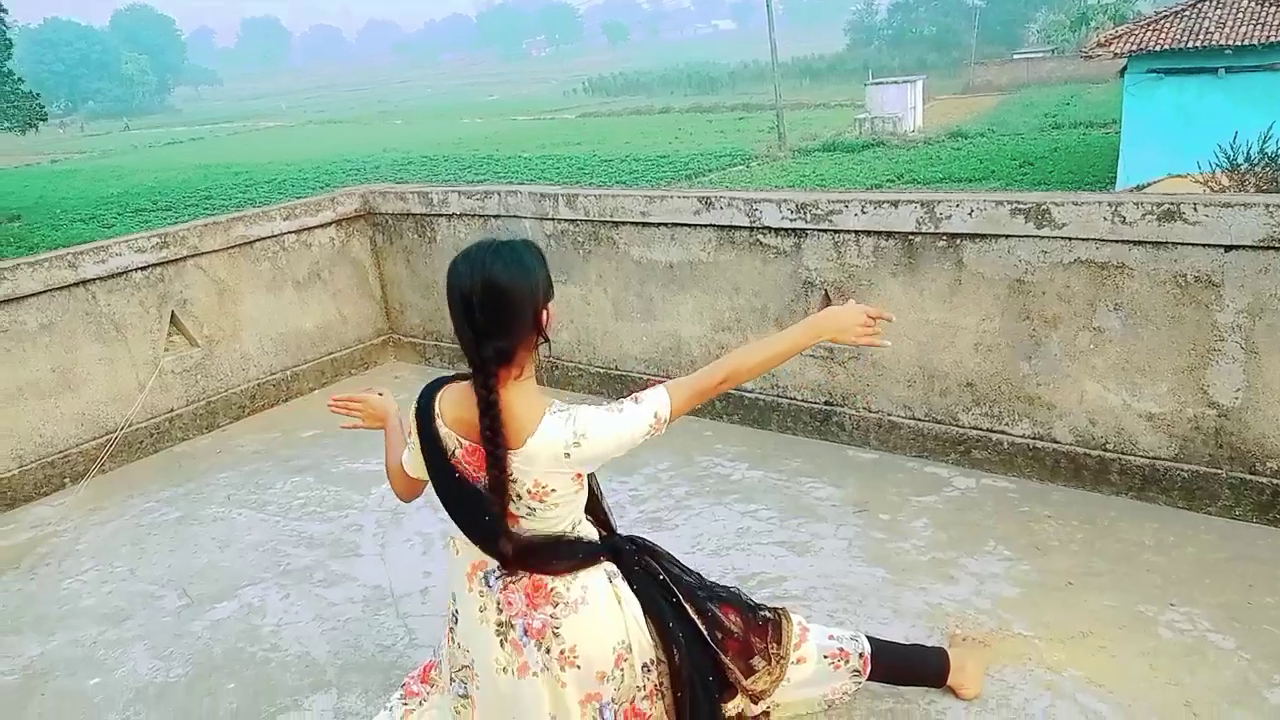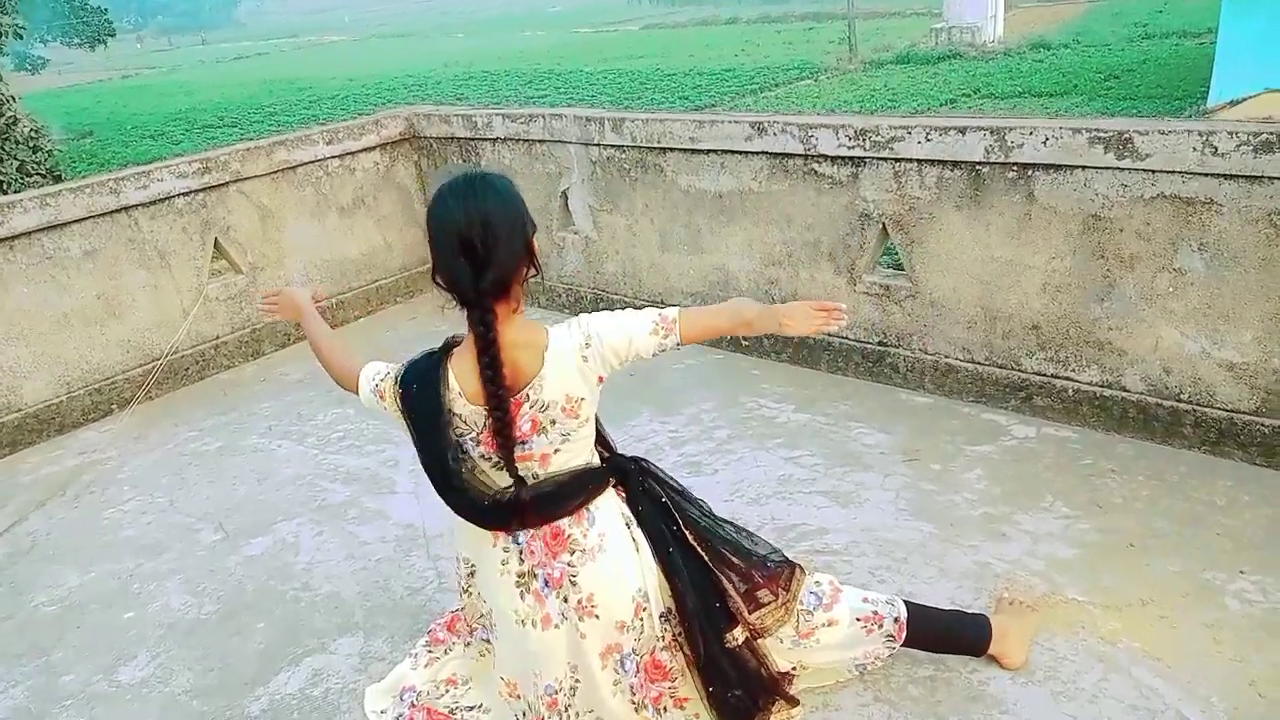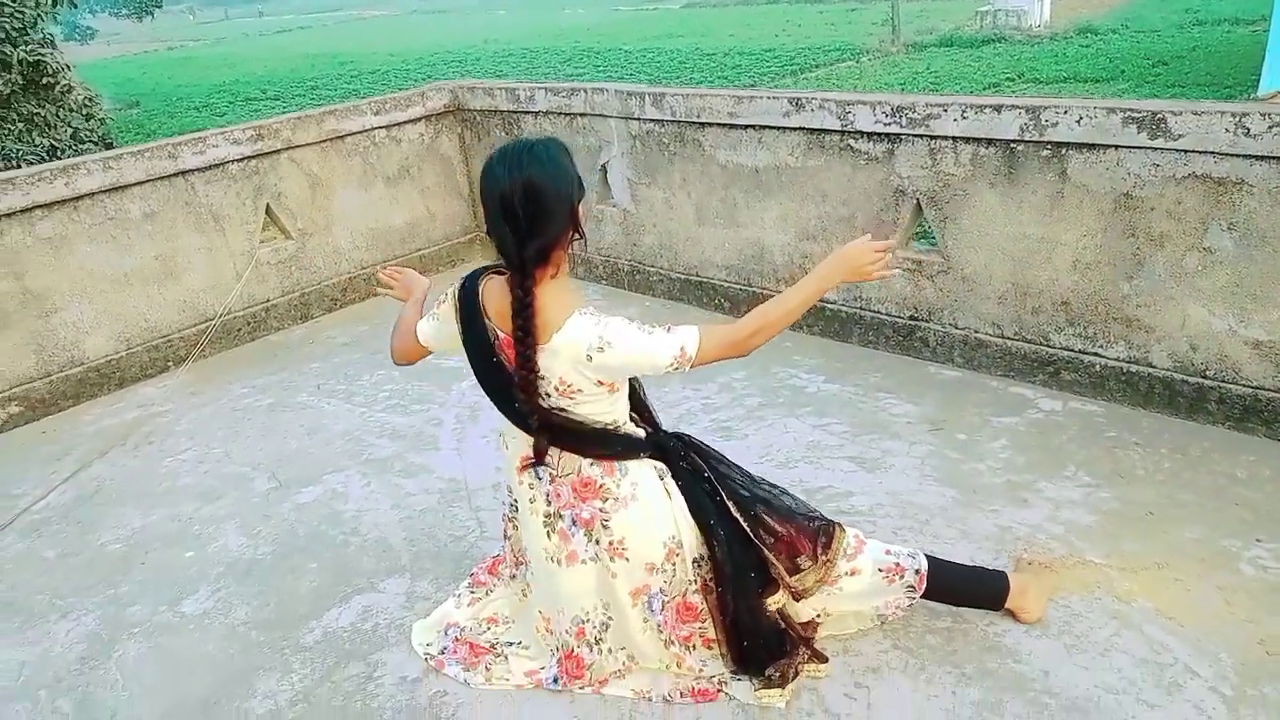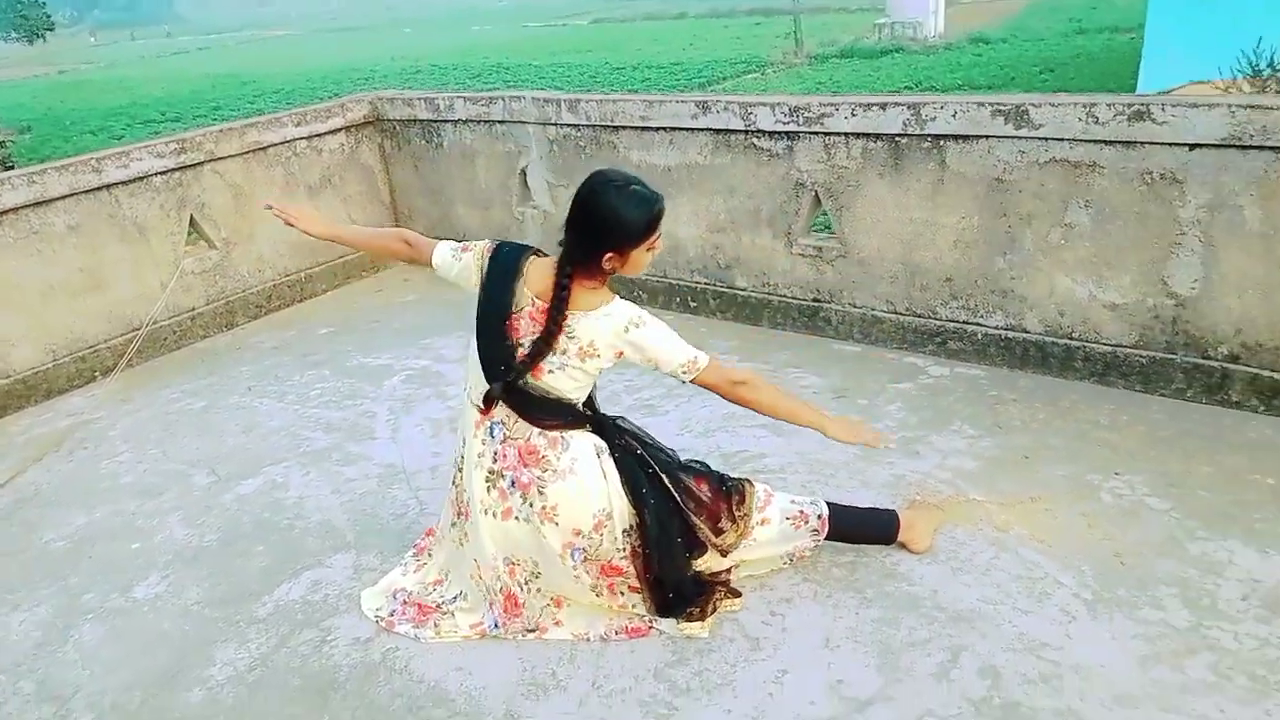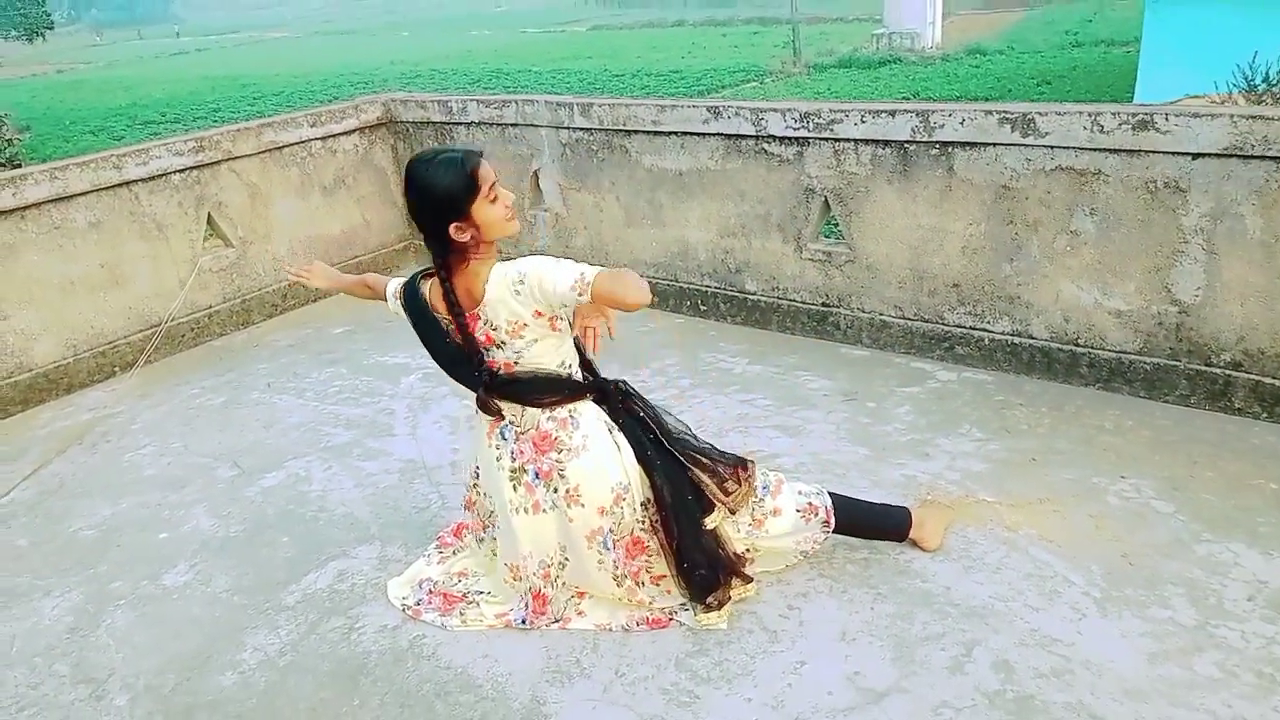
dt=1s
person 1, frame 1
left shoulder: (437, 405)
right shoulder: (570, 435)
left elbow: (404, 486)
right elbow: (709, 381)
left wrist: (391, 421)
right wrist: (821, 325)
left hip: (494, 627)
right hip: (579, 616)
right knee: (736, 640)
right ankle: (945, 667)
person 1, frame 2
left shoulder: (428, 385)
right shoulder: (579, 346)
left elbow: (350, 375)
right elbow: (712, 318)
left wrist: (306, 312)
right wrist: (783, 316)
left hip: (512, 584)
right hip: (604, 562)
right knee: (771, 597)
person 1, frame 3
left shoulder: (473, 300)
right shoulder: (595, 340)
left elbow: (403, 348)
right elbow: (738, 338)
left wrist: (415, 294)
right wrist: (836, 269)
left hip: (550, 527)
right hip: (632, 515)
right knee: (792, 547)
right ankle: (1006, 589)
person 1, frame 4
left shoulder: (499, 266)
right shoulder: (622, 325)
left elbow: (411, 245)
right elbow: (732, 384)
left wrist: (323, 227)
right wrist: (831, 422)
left hip: (492, 483)
right hip: (567, 485)
right knee: (725, 505)
right ankle: (894, 526)
person 1, frame 5
left shoulder: (422, 295)
right shoulder: (524, 281)
left elbow: (378, 285)
right elbow: (635, 293)
left wrist: (334, 279)
right wrist: (593, 304)
left hip: (514, 469)
right hip: (586, 456)
right knee: (725, 490)
right ankle: (907, 523)
